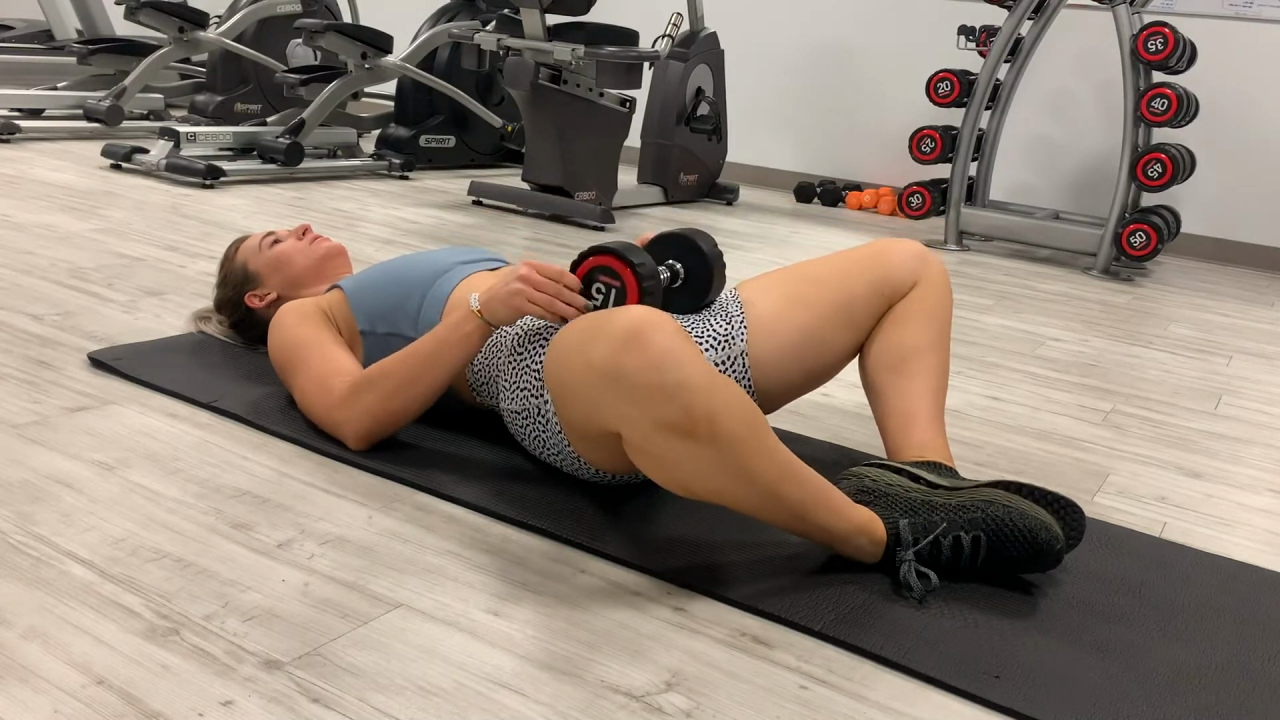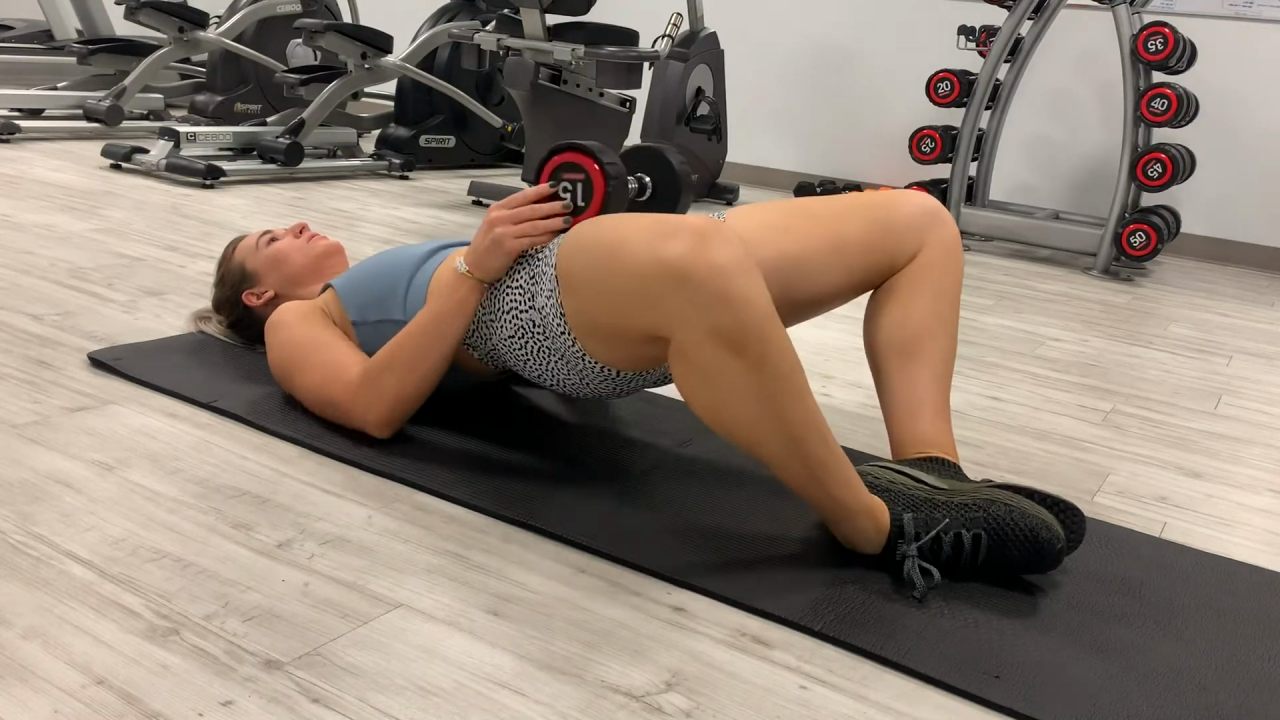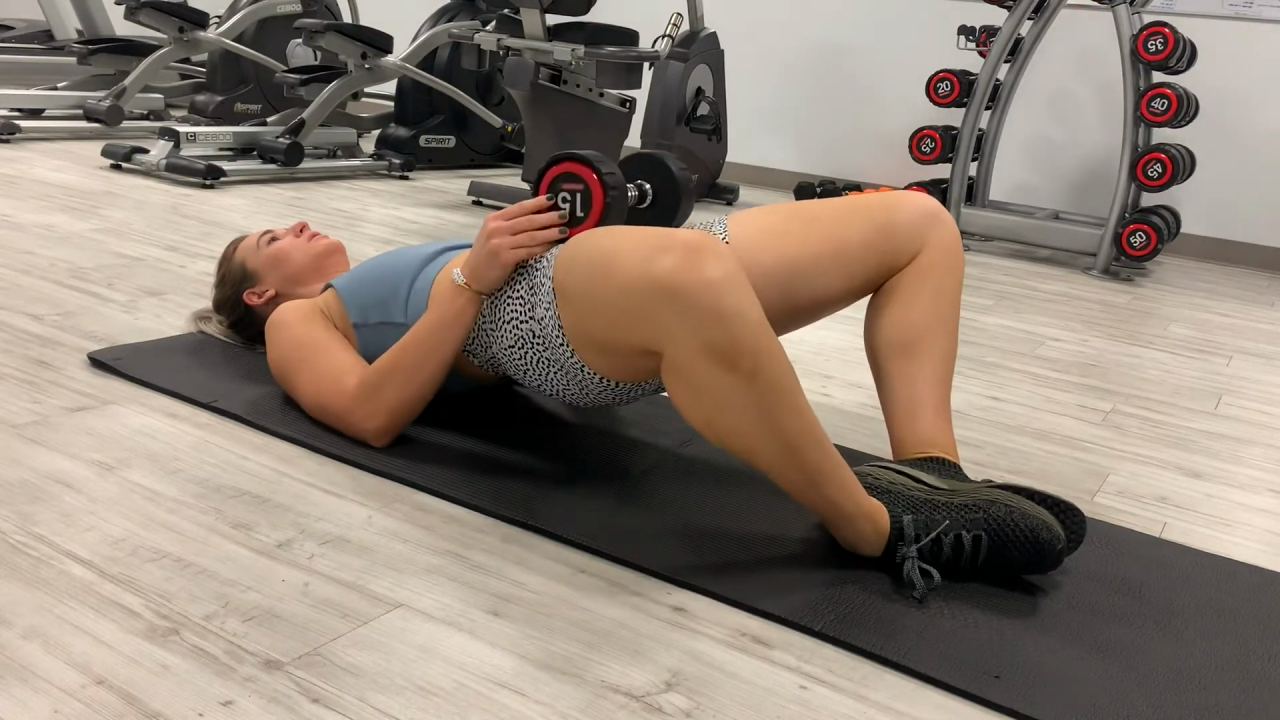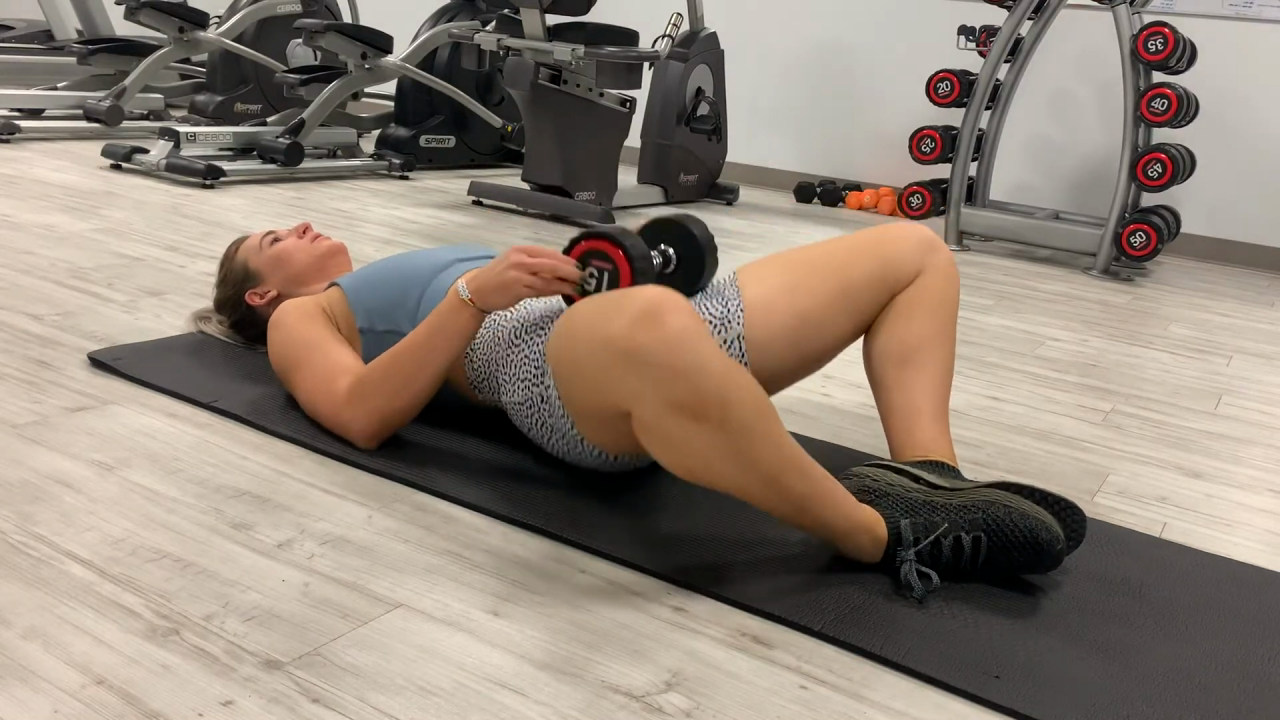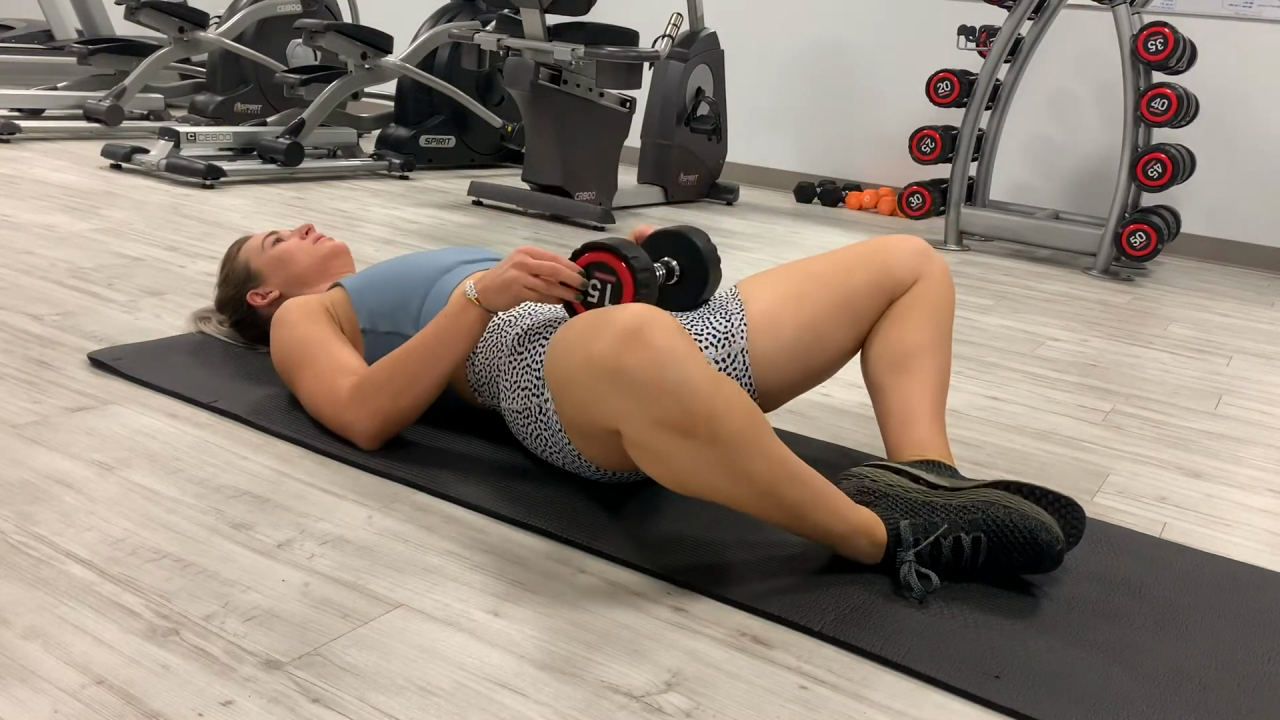
dt=0.4s
person 1, frame 1
left shoulder: (401, 284)
right shoulder: (302, 323)
right elbow: (358, 417)
right wrist: (487, 307)
left hip: (646, 326)
right hip: (543, 360)
left knee: (907, 265)
right knee: (638, 350)
left ankle: (920, 478)
right ankle: (882, 535)
person 1, frame 2
left shoulder: (389, 279)
right shoulder: (296, 327)
right elbow: (376, 407)
left wrist: (614, 220)
right wrist: (476, 264)
left hip: (629, 297)
right hip: (534, 296)
left knee: (917, 222)
right knee: (698, 259)
left ankle: (924, 472)
right ankle: (880, 527)
person 1, frame 3
left shoulder: (392, 280)
right shoulder: (297, 325)
right elbow: (373, 414)
left wrist: (613, 231)
right wrist: (473, 276)
left hip: (608, 287)
right hip: (532, 304)
left knee: (917, 222)
right knee: (689, 274)
left ankle: (925, 475)
right ankle: (880, 529)
person 1, frame 4
left shoulder: (399, 281)
right shoulder: (301, 321)
right elbow: (363, 415)
right wrist: (474, 294)
left hip: (634, 319)
right hip: (538, 353)
left knee: (913, 249)
right knee: (642, 328)
left ankle: (923, 478)
right ankle: (884, 533)
person 1, frame 5
left shoulder: (401, 281)
right shoulder: (303, 322)
right elbow: (367, 415)
right wrist: (480, 294)
left hip: (663, 329)
right hip: (541, 360)
left knee: (909, 261)
right knee: (635, 347)
left ankle: (921, 480)
right ankle: (883, 537)
